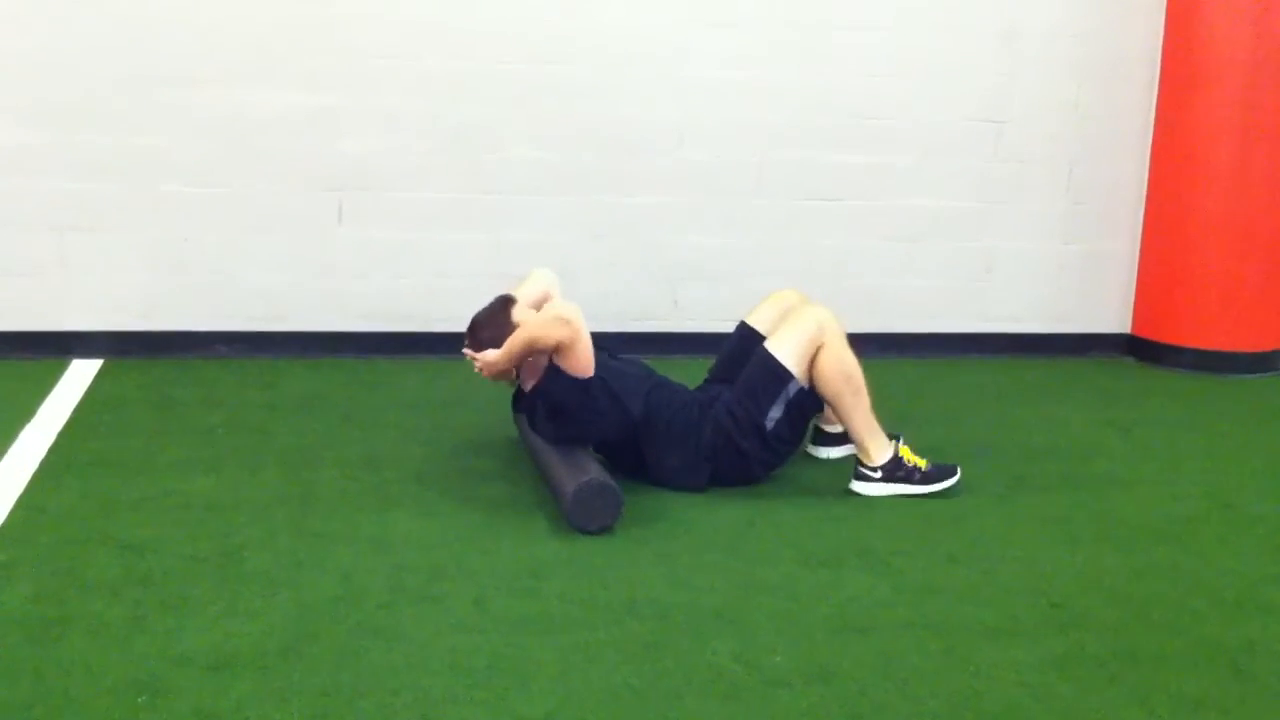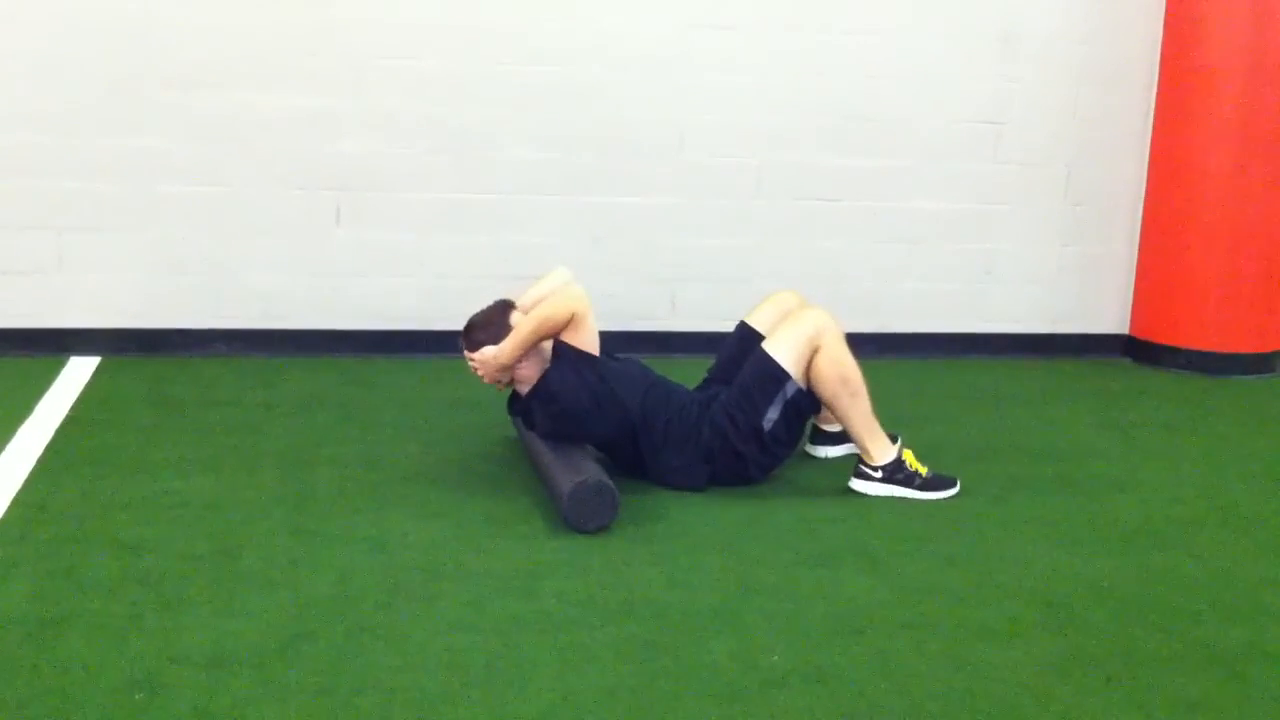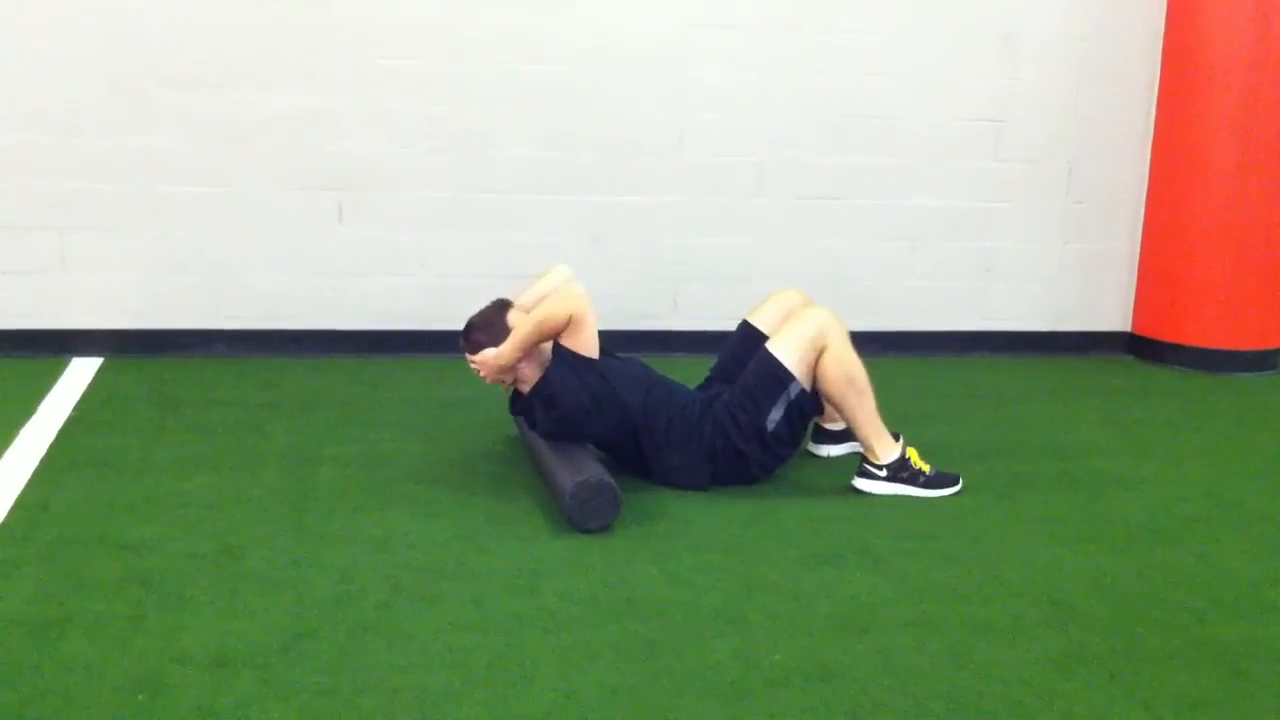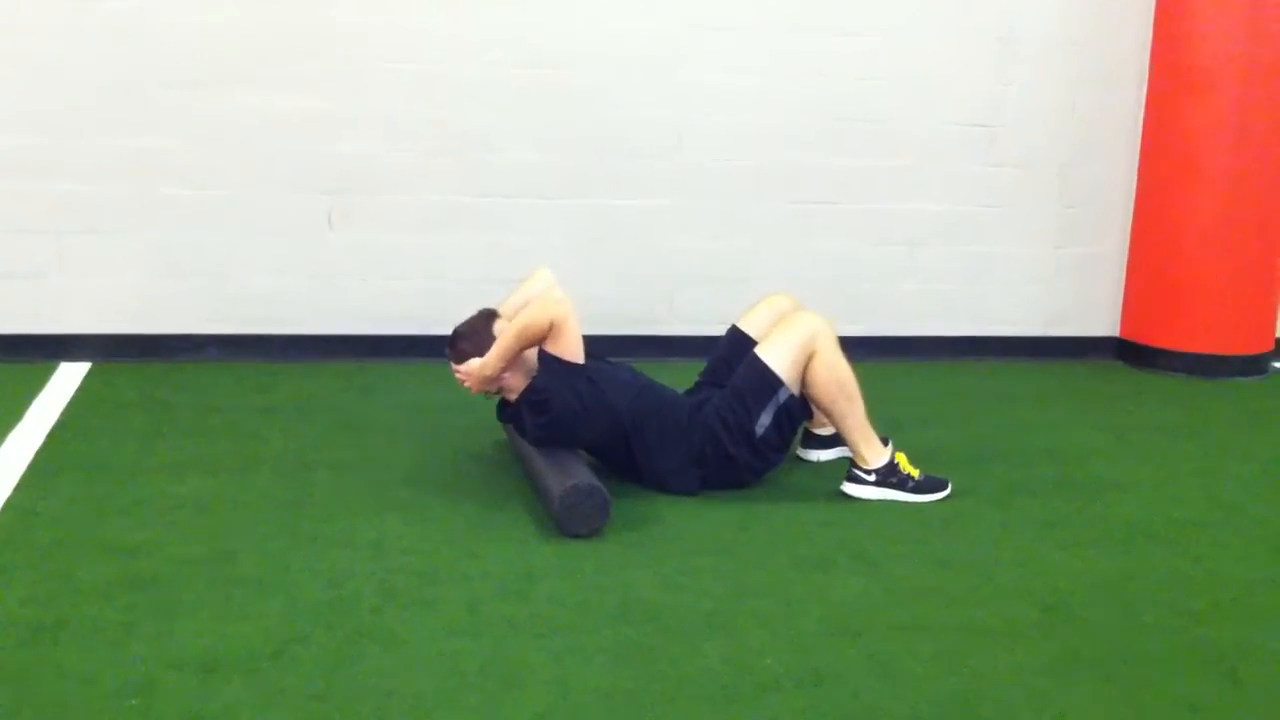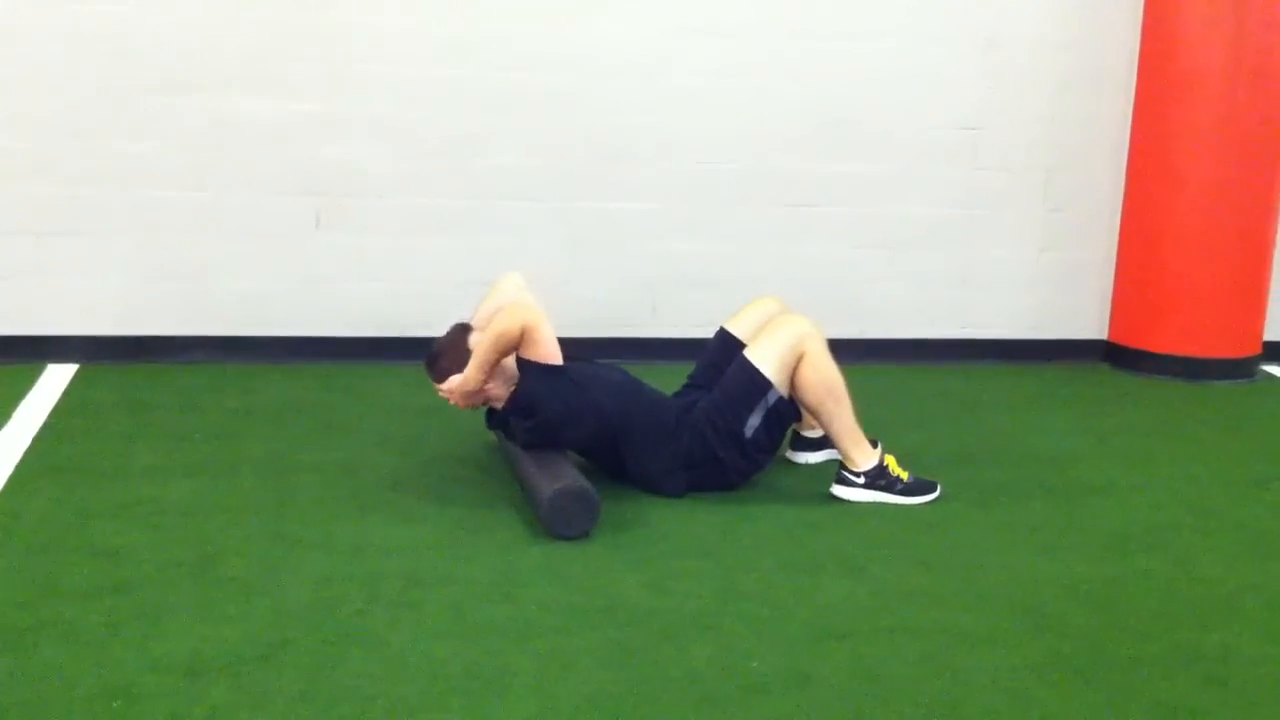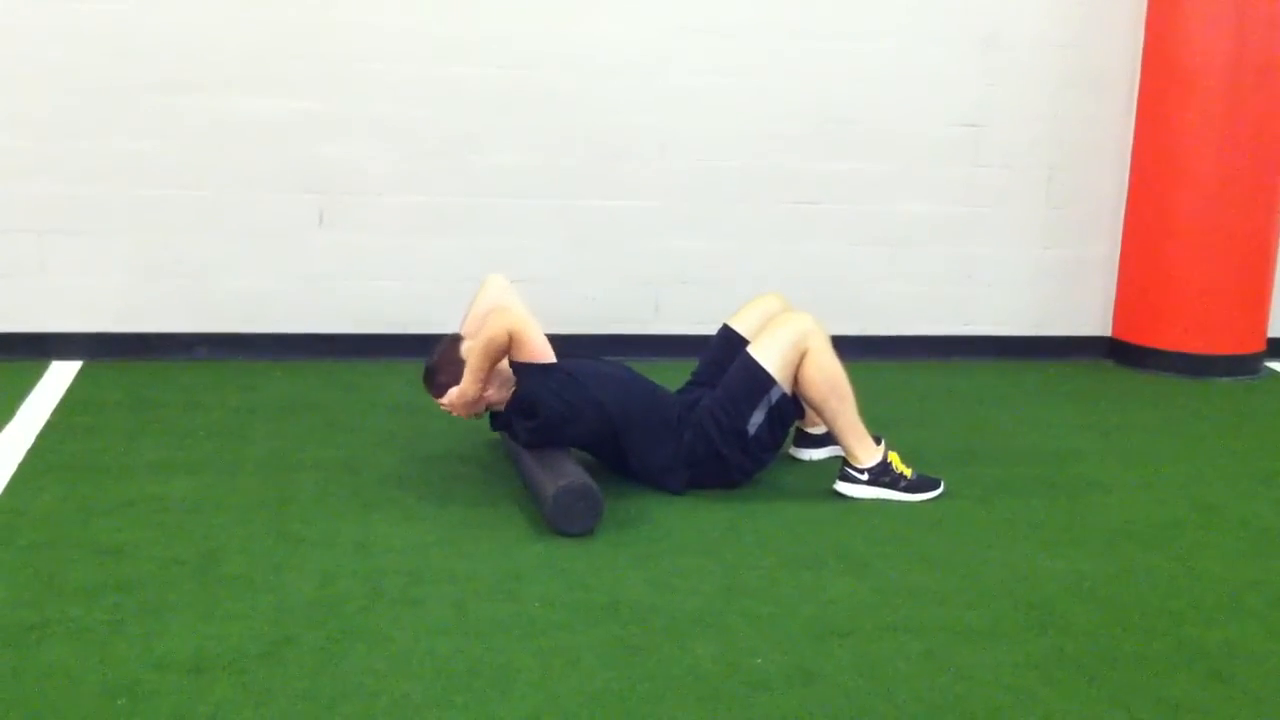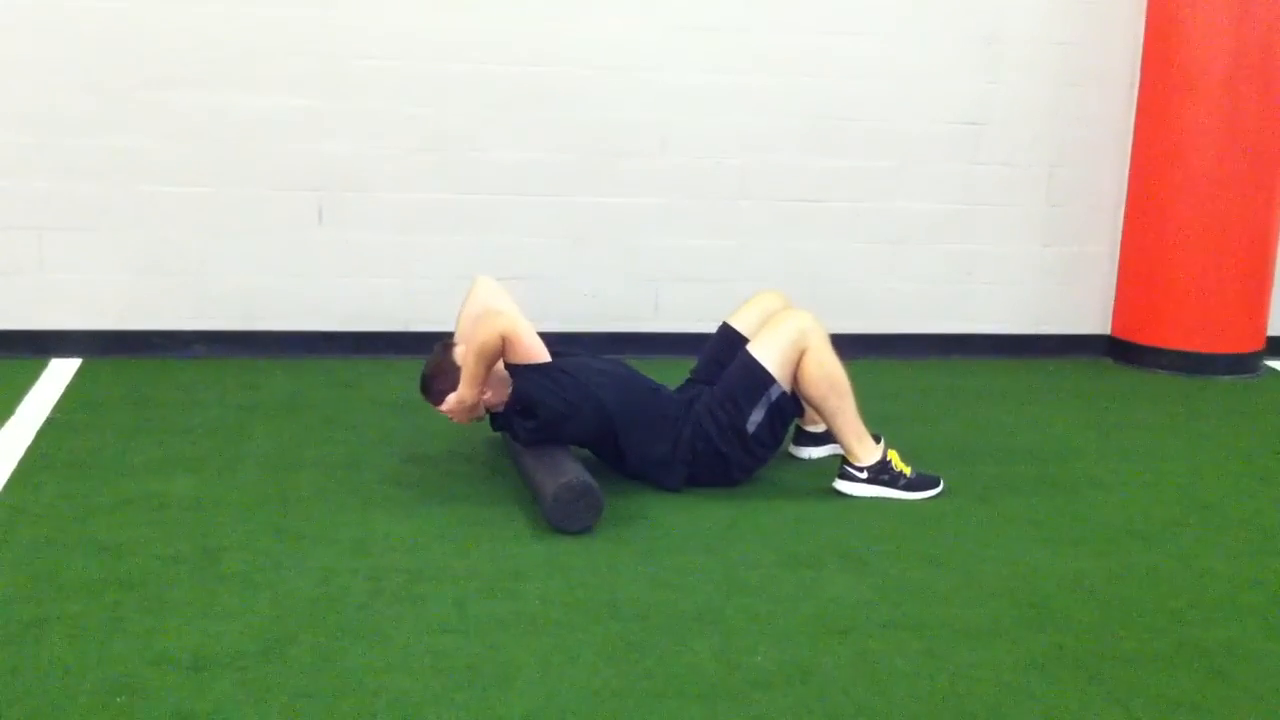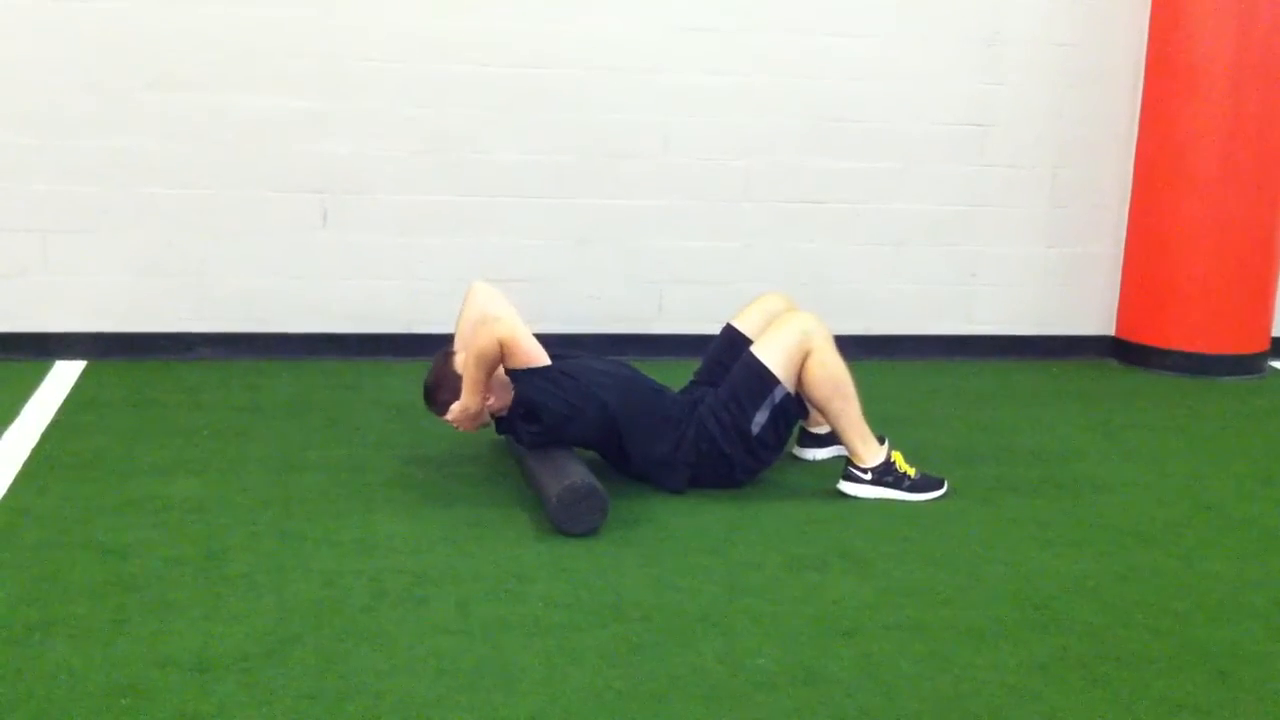
dt=0.4s
person 1, frame 1
left shoulder: (541, 390)
right shoulder: (562, 401)
left elbow: (544, 281)
right elbow: (564, 318)
left wrist: (496, 329)
right wrist: (505, 358)
left hip: (707, 409)
right hip: (725, 444)
left knee: (790, 303)
right knee: (817, 322)
left ankle: (832, 429)
right ankle: (879, 462)
person 1, frame 2
left shoulder: (539, 390)
right shoulder: (563, 394)
left elbow: (560, 279)
right elbow: (575, 300)
left wrist: (499, 325)
right wrist: (506, 353)
left hip: (706, 408)
right hip: (724, 444)
left knee: (789, 304)
right knee: (816, 326)
left ankle: (831, 428)
right ankle: (881, 462)
person 1, frame 3
left shoulder: (542, 390)
right shoulder: (561, 397)
left elbow: (561, 276)
right elbow: (575, 301)
left wrist: (507, 317)
right wrist: (506, 354)
left hip: (708, 407)
right hip: (726, 444)
left knee: (792, 302)
right knee: (820, 325)
left ankle: (833, 427)
right ankle: (886, 461)
person 1, frame 4
left shoulder: (530, 397)
right shoulder: (550, 404)
left elbow: (543, 280)
right elbow: (555, 306)
left wrist: (488, 330)
right wrist: (490, 362)
left hip: (698, 412)
right hip: (717, 448)
left knee: (783, 307)
right knee: (811, 330)
left ankle: (823, 432)
right ankle: (874, 467)
person 1, frame 5
left shoulder: (518, 402)
right shoulder: (536, 407)
left elbow: (512, 286)
right elbow: (526, 313)
left wrist: (466, 345)
right wrist: (471, 377)
left hip: (686, 413)
right hip: (705, 450)
left knee: (771, 310)
right knee: (799, 333)
left ankle: (812, 434)
right ankle: (864, 469)
person 1, frame 6
left shoulder: (518, 402)
right shoulder: (536, 407)
left elbow: (496, 290)
right elbow: (509, 318)
left wrist: (462, 350)
right wrist: (468, 384)
left hip: (689, 410)
right hip: (708, 448)
left knee: (773, 307)
right knee: (801, 330)
left ankle: (815, 432)
right ankle: (867, 466)
person 1, frame 7
left shoulder: (520, 398)
right shoulder: (535, 407)
left elbow: (486, 291)
right elbow: (500, 319)
left wrist: (457, 355)
right wrist: (467, 392)
left hip: (689, 407)
right hip: (708, 445)
left knee: (773, 304)
right knee: (801, 328)
left ankle: (815, 431)
right ankle: (866, 464)
person 1, frame 8
left shoulder: (522, 396)
right shoulder: (537, 411)
left elbow: (483, 297)
right elbow: (497, 325)
left wrist: (459, 361)
right wrist: (469, 401)
left hip: (693, 408)
right hip: (711, 447)
left knee: (776, 306)
right knee: (805, 329)
left ankle: (820, 432)
right ankle: (871, 466)
